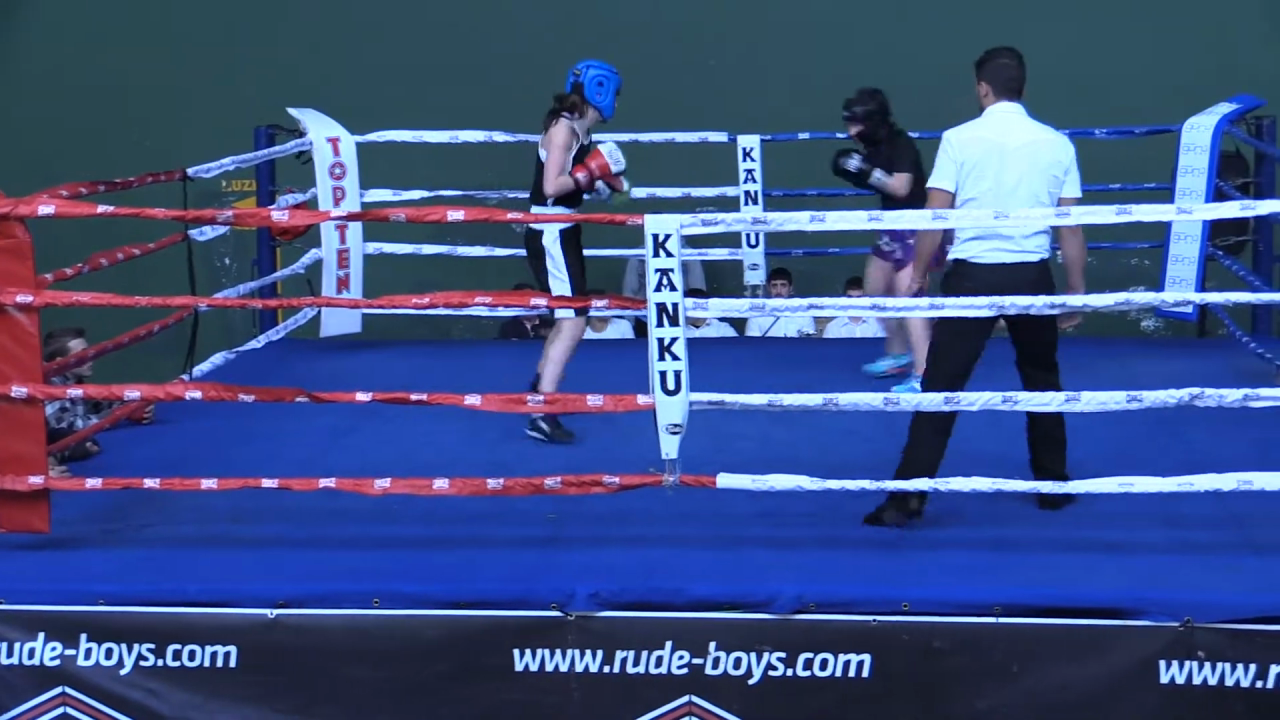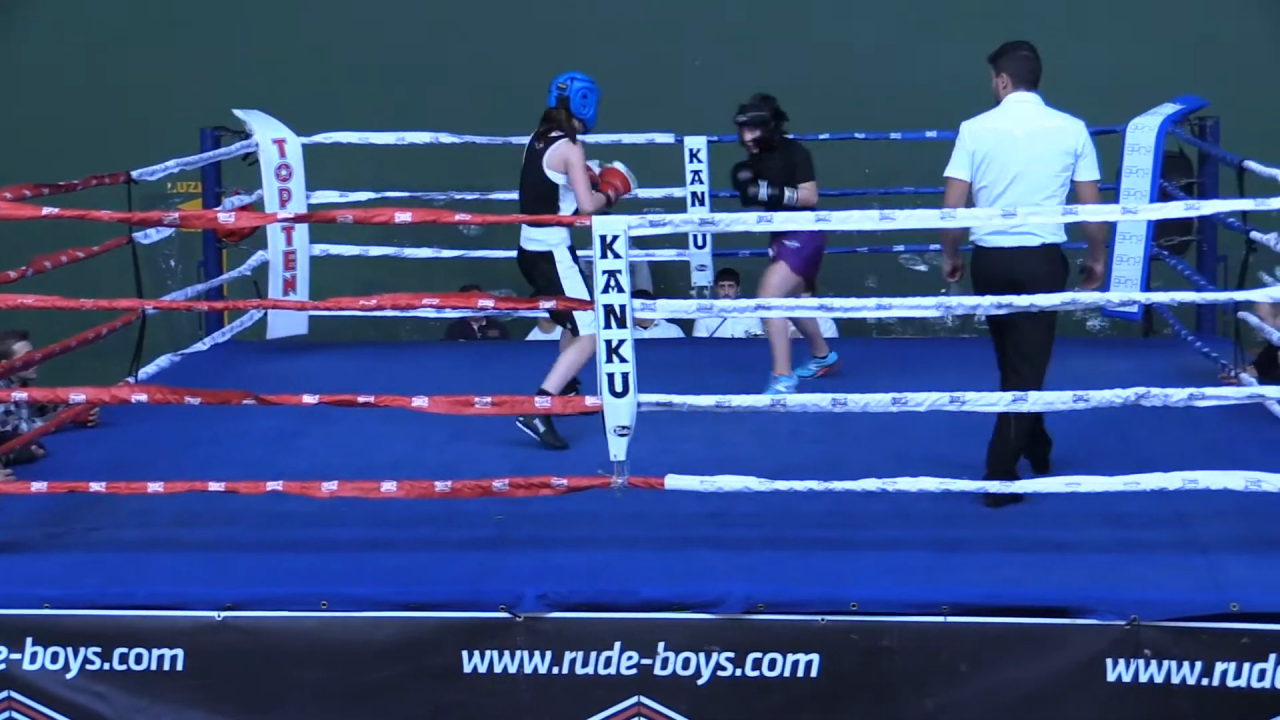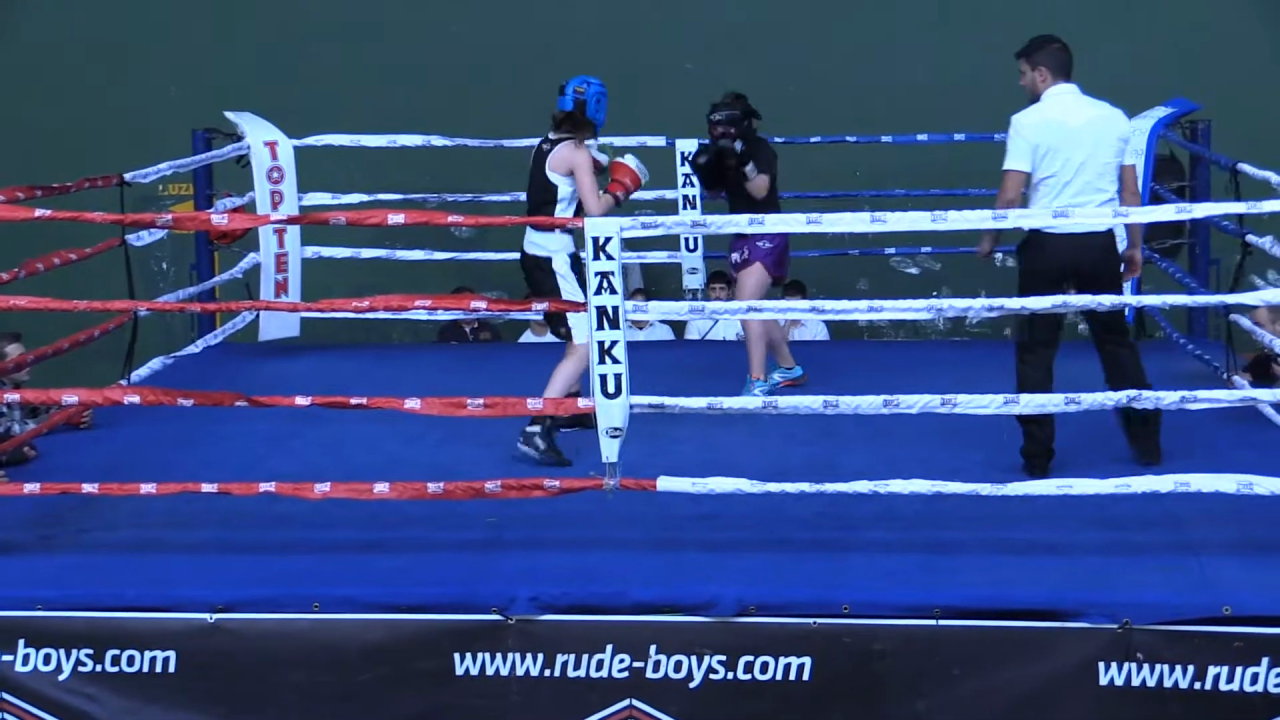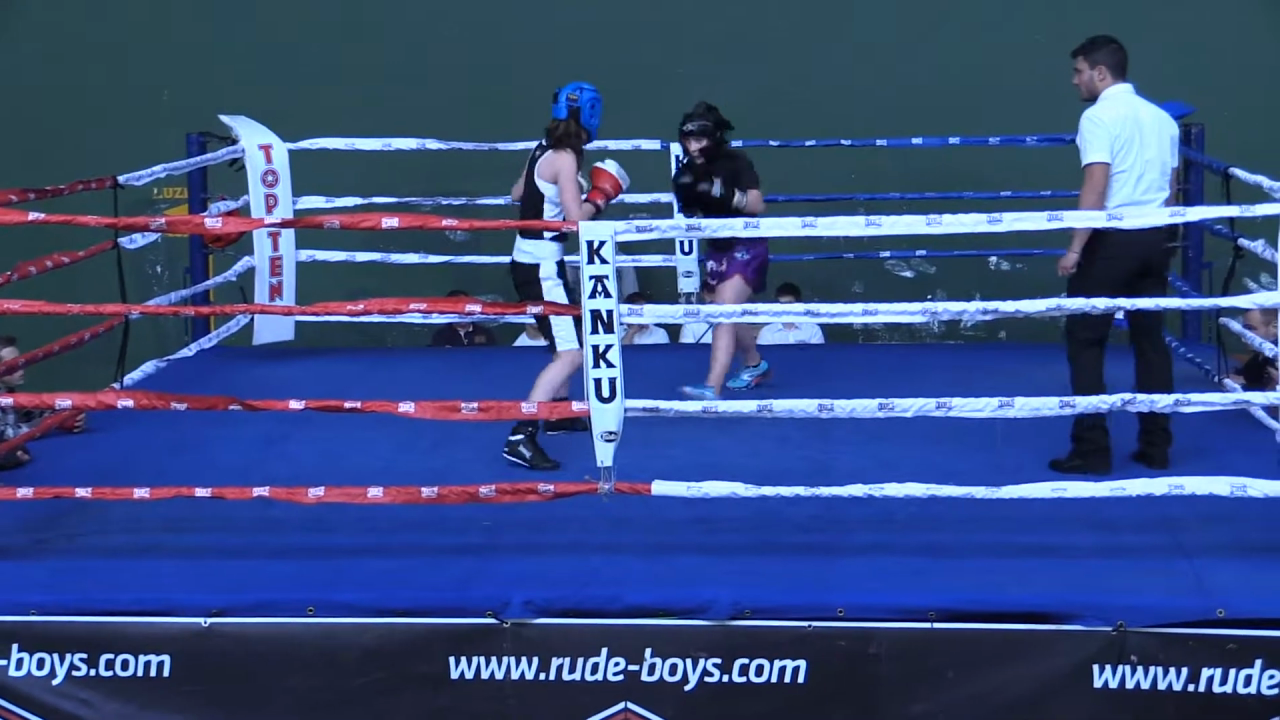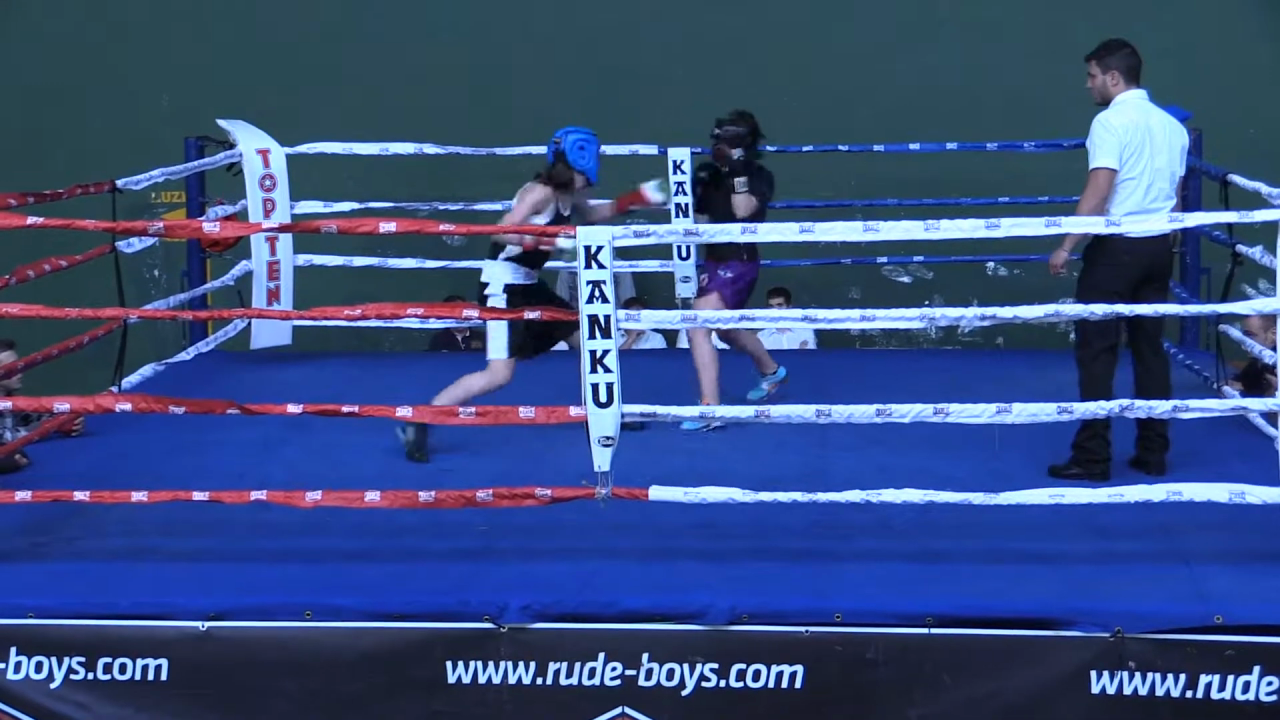
dt=0.5s
person 1, frame 1
left shoulder: (959, 138)
right shoulder: (1057, 143)
left elbow: (936, 218)
right elbow: (1070, 229)
left wrist: (916, 275)
right wrist: (1076, 291)
left hip: (972, 277)
right hip: (1031, 277)
left knee: (940, 388)
right knee: (1042, 382)
left ankle: (907, 497)
right ankle: (1052, 485)
person 1, frame 2
left shoulder: (975, 129)
right shoulder: (1071, 129)
left elbow: (954, 203)
right elbow: (1090, 205)
left wrist: (950, 255)
right wrist: (1097, 257)
left hip: (989, 259)
right hip: (1041, 260)
left knee: (1012, 360)
right knee: (1026, 368)
left ankle: (1035, 449)
right ankle: (999, 475)
person 1, frame 3
left shoulder: (1028, 121)
right shoulder: (1113, 117)
left elbow: (1011, 196)
right elbow: (1130, 191)
left wrist: (989, 237)
right wrist: (1135, 245)
left hip: (1046, 246)
right hip: (1098, 244)
left knee: (1035, 351)
right knee: (1116, 342)
left ankle: (1037, 455)
right ankle: (1145, 440)
person 1, frame 4
left shoulder: (1099, 115)
right shoulder: (1162, 118)
left elbow: (1096, 189)
right elbow: (1170, 190)
left wrist: (1075, 247)
left hip: (1112, 241)
right hip: (1154, 240)
left knee: (1085, 342)
right knee: (1151, 341)
left ankle: (1093, 450)
right ankle: (1156, 446)
person 1, frame 5
left shoulder: (1111, 121)
right shoulder: (1173, 126)
left elbow: (1097, 194)
right elbow: (1173, 195)
left wrist: (1066, 246)
left hip: (1117, 248)
right hip: (1158, 247)
left knee: (1096, 351)
right knee: (1150, 348)
left ankle: (1092, 458)
right ankle: (1153, 452)
person 2, frame 1
left shoulder: (579, 128)
right shoulder: (562, 126)
right elbow: (551, 186)
left wrist: (603, 180)
right wrist: (593, 170)
left hip: (563, 230)
right hip: (549, 233)
left knee: (569, 319)
right knee: (572, 323)
left ankle: (542, 389)
right ankle: (540, 413)
person 2, frame 2
left shoulder: (541, 138)
right shoulder: (569, 147)
right elbow: (587, 205)
left wrist: (585, 178)
right wrist: (612, 191)
left hip: (535, 248)
right hip: (550, 252)
left knee: (575, 324)
right knee: (589, 338)
left ankle: (566, 393)
right ankle: (537, 413)
person 2, frame 3
left shoulder: (548, 142)
right shoulder: (575, 149)
right elbow: (594, 210)
right wrist: (621, 186)
left hip: (537, 254)
right hip: (554, 257)
left knee: (579, 335)
right knee: (582, 348)
right ankle: (536, 428)
person 2, frame 4
left shoulder: (543, 150)
right shoulder: (564, 157)
left elbow: (517, 196)
right elbow: (579, 219)
right wrist: (602, 192)
left hip: (527, 260)
right hip: (540, 265)
left knee: (576, 337)
right knee: (569, 356)
left ankle: (555, 414)
right ankle: (522, 438)
person 2, frame 5
left shoulder: (571, 195)
right shoulder: (541, 191)
left elbow: (594, 216)
right elbow: (502, 234)
left wrist: (633, 200)
right wrist: (541, 242)
left hip: (530, 285)
right hip: (504, 285)
left knee: (585, 338)
right knee: (498, 374)
right ankle: (417, 425)
person 3, frame 1
left shoulder: (900, 144)
right shoulder: (876, 146)
left elbow: (900, 188)
left wrist: (865, 170)
right wrist: (855, 169)
left hip: (916, 230)
right hip: (895, 229)
left knee: (905, 300)
right knee: (872, 290)
left ankle: (923, 376)
right ankle: (898, 354)
person 3, frame 2
left shoulder: (793, 153)
right shoulder: (756, 157)
left elbow: (811, 198)
right elbow: (752, 199)
left wrist: (773, 193)
right wrist: (743, 184)
left hip: (801, 237)
right hip: (784, 238)
left knee: (768, 300)
right knee: (787, 299)
left ankle: (783, 377)
right ankle: (821, 358)
person 3, frame 3
left shoulder: (761, 149)
right shoulder: (723, 151)
left elbow: (759, 192)
right elbow: (717, 190)
left wrist: (742, 159)
right wrist: (705, 170)
left hip: (767, 237)
right hip: (742, 238)
left knee: (748, 306)
left ankle: (758, 381)
right ankle: (788, 368)
person 3, frame 4
left shoulder: (735, 162)
right shoulder: (688, 168)
left elbow: (756, 206)
right elbow: (688, 211)
left wrist: (723, 190)
right wrist: (682, 190)
left hip: (746, 248)
right hip: (718, 247)
left knee: (725, 318)
right knee: (726, 305)
left ankle: (711, 391)
right ankle: (755, 366)
person 3, frame 5
left shoulder: (758, 175)
right shoulder: (714, 171)
left elbow: (741, 212)
right elbow: (703, 220)
left wrist: (739, 173)
right wrist: (702, 199)
left hip: (735, 264)
right hip: (717, 261)
left knee: (697, 330)
right knee: (727, 326)
left ankle: (710, 408)
right ankle: (771, 372)
